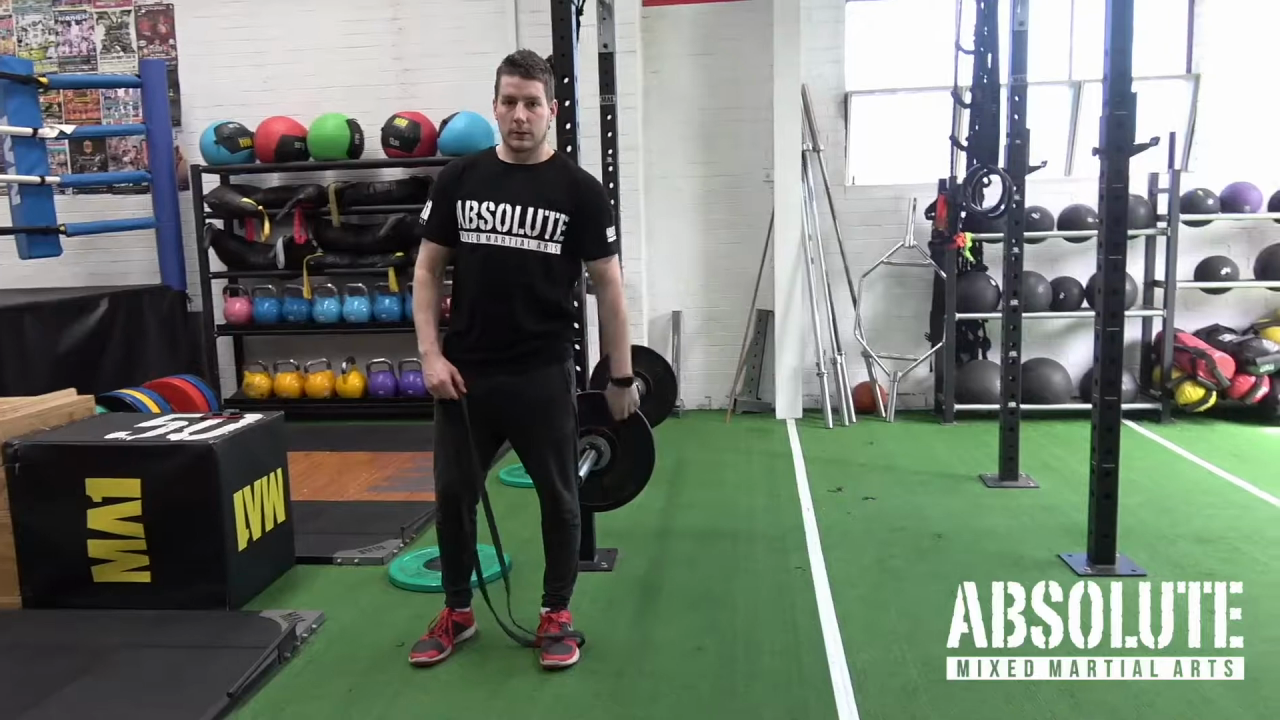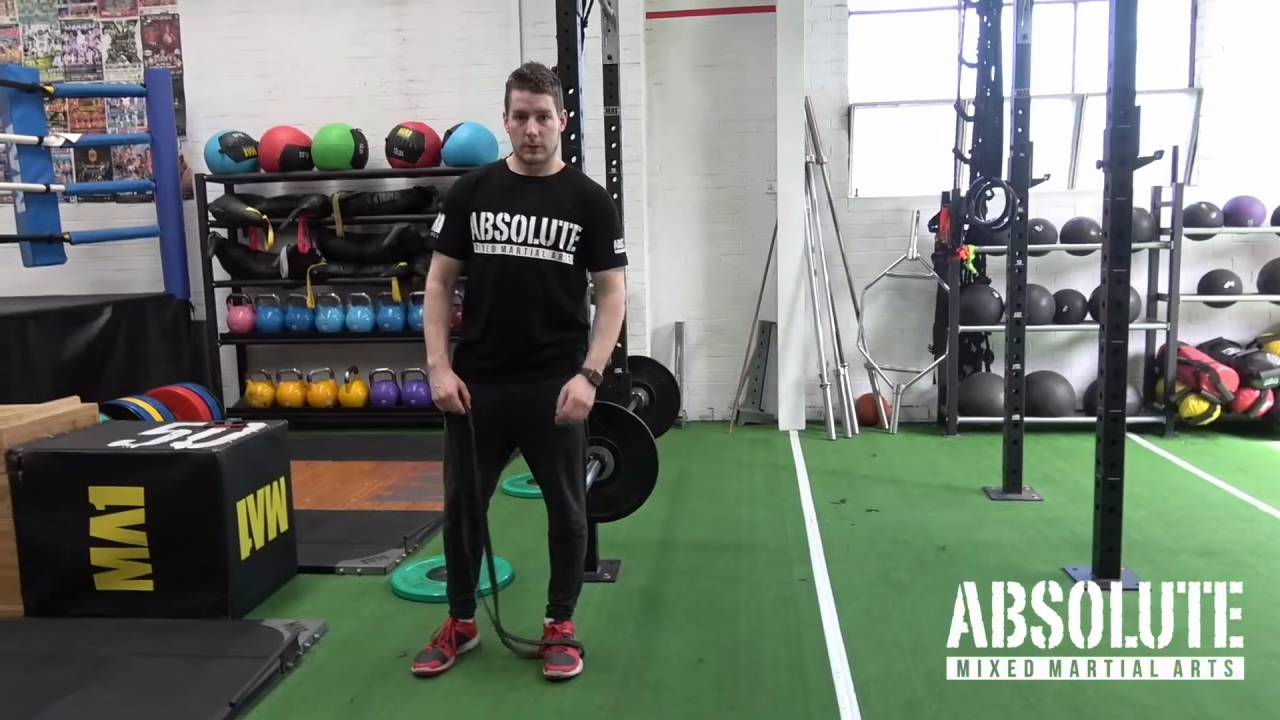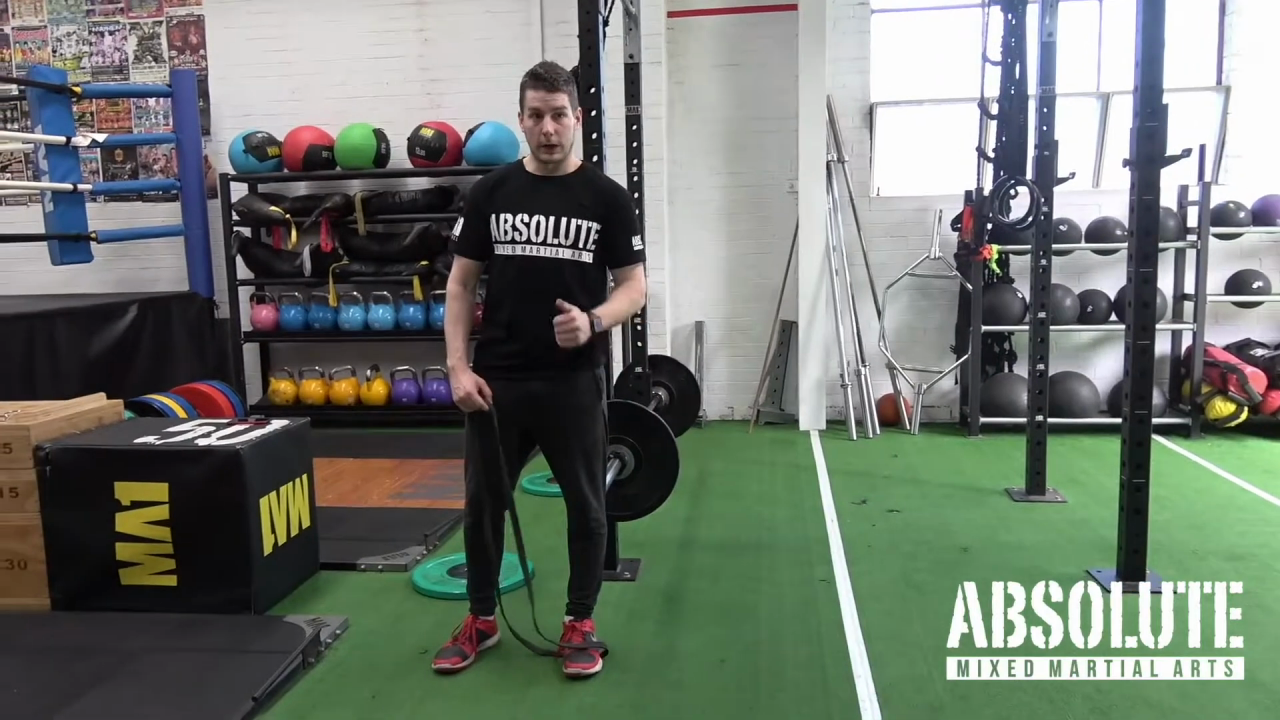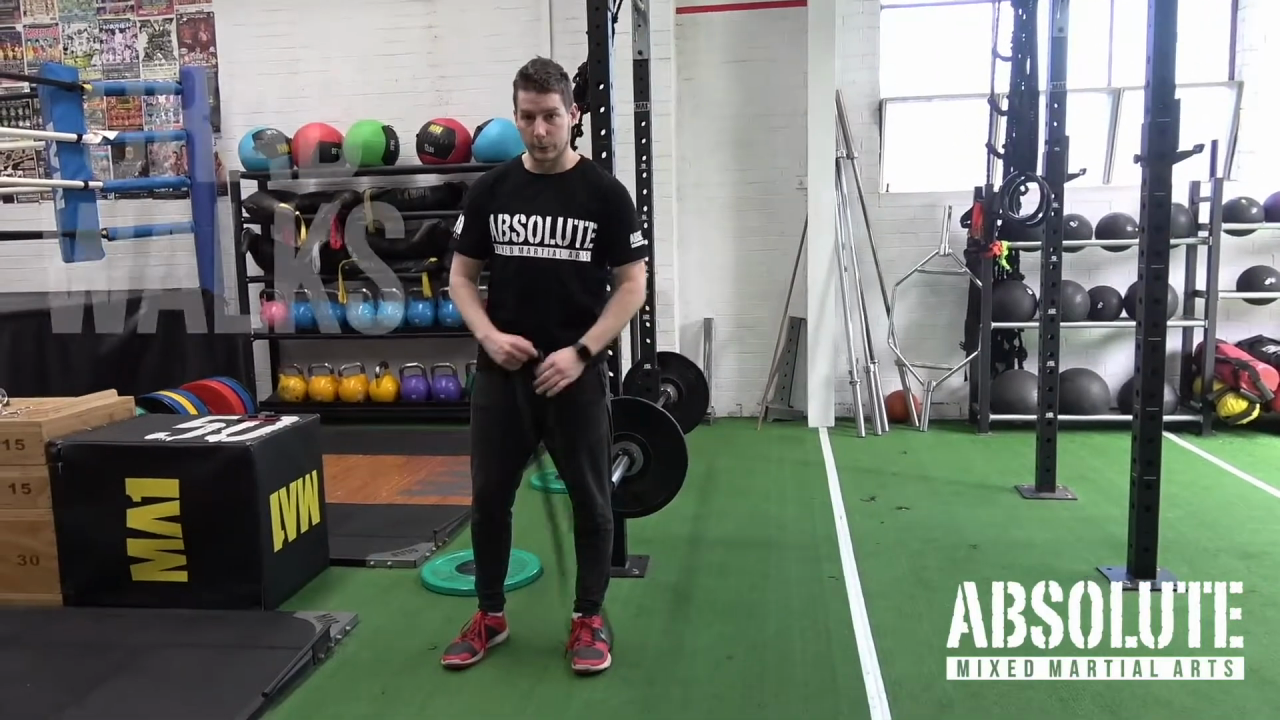
dt=0.5s
person 1, frame 1
left shoulder: (578, 189)
right shoulder: (458, 179)
left elbow: (608, 283)
right elbow: (428, 269)
left wrist: (621, 375)
right wrist: (431, 353)
left hip: (543, 376)
right hip: (467, 373)
left knee: (558, 498)
right knee: (453, 495)
left ankle: (555, 614)
right ankle: (456, 613)
person 1, frame 2
left shoulder: (589, 200)
right shoulder: (471, 191)
left elbow: (611, 292)
right elbow: (440, 281)
left wrist: (589, 374)
right wrist: (438, 365)
left hip: (553, 385)
right hip: (477, 383)
left knee: (565, 508)
right knee: (462, 505)
left ankle: (560, 624)
right ankle: (460, 623)
person 1, frame 3
left shoulder: (607, 197)
right shoulder: (490, 192)
left elbow: (634, 284)
right elbow: (461, 284)
left wrist: (594, 322)
right wrist: (458, 365)
left hip: (573, 382)
right hip: (496, 381)
left knee: (585, 506)
right knee: (483, 502)
left ankle: (579, 622)
right ankle: (481, 620)
person 1, frame 4
left shoulder: (604, 193)
right shoulder: (490, 189)
left elbow: (632, 285)
right elbow: (461, 275)
left wrist: (580, 353)
right wrist: (488, 334)
left hip: (575, 379)
right hip: (500, 376)
left knee: (589, 503)
right knee: (489, 499)
left ankle: (587, 618)
right ankle: (490, 616)
